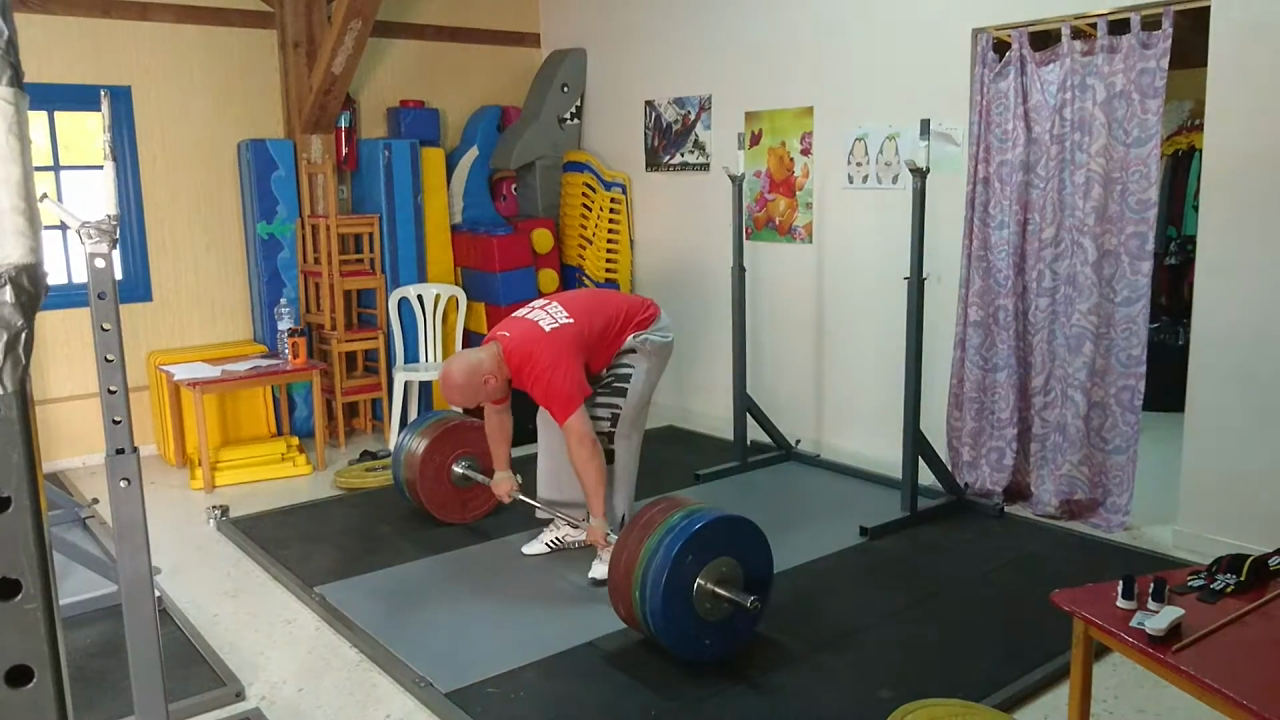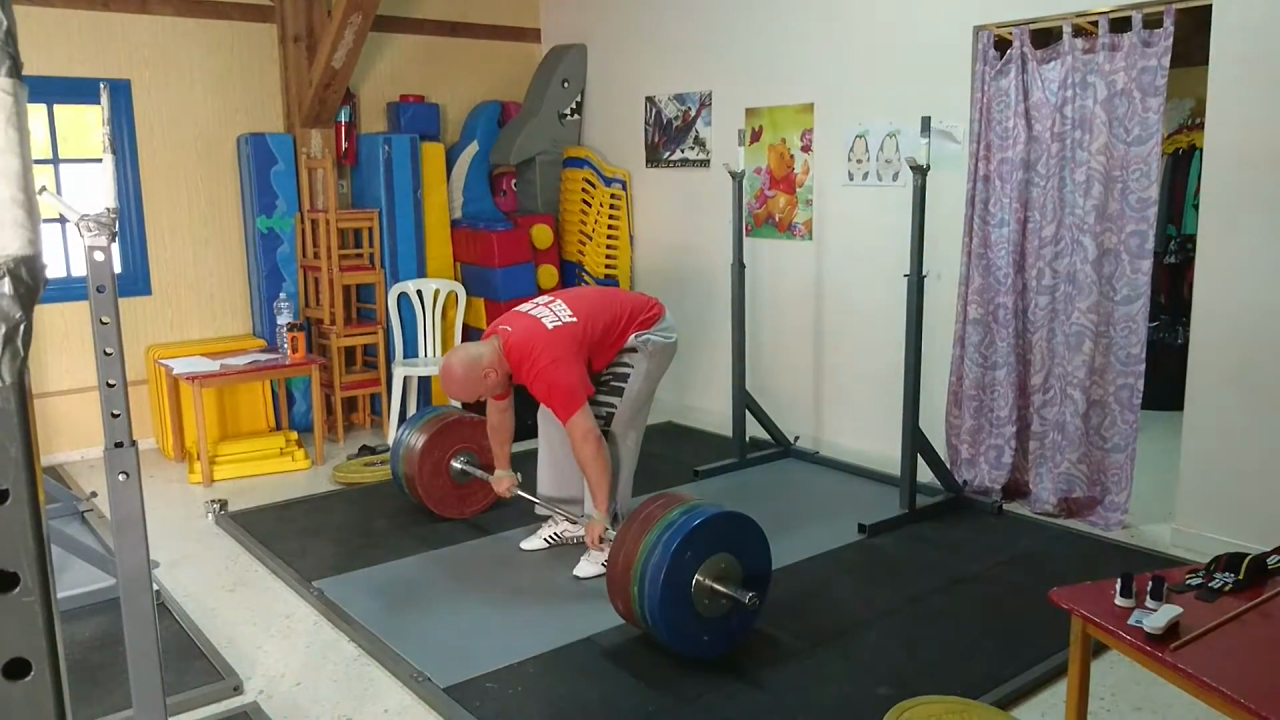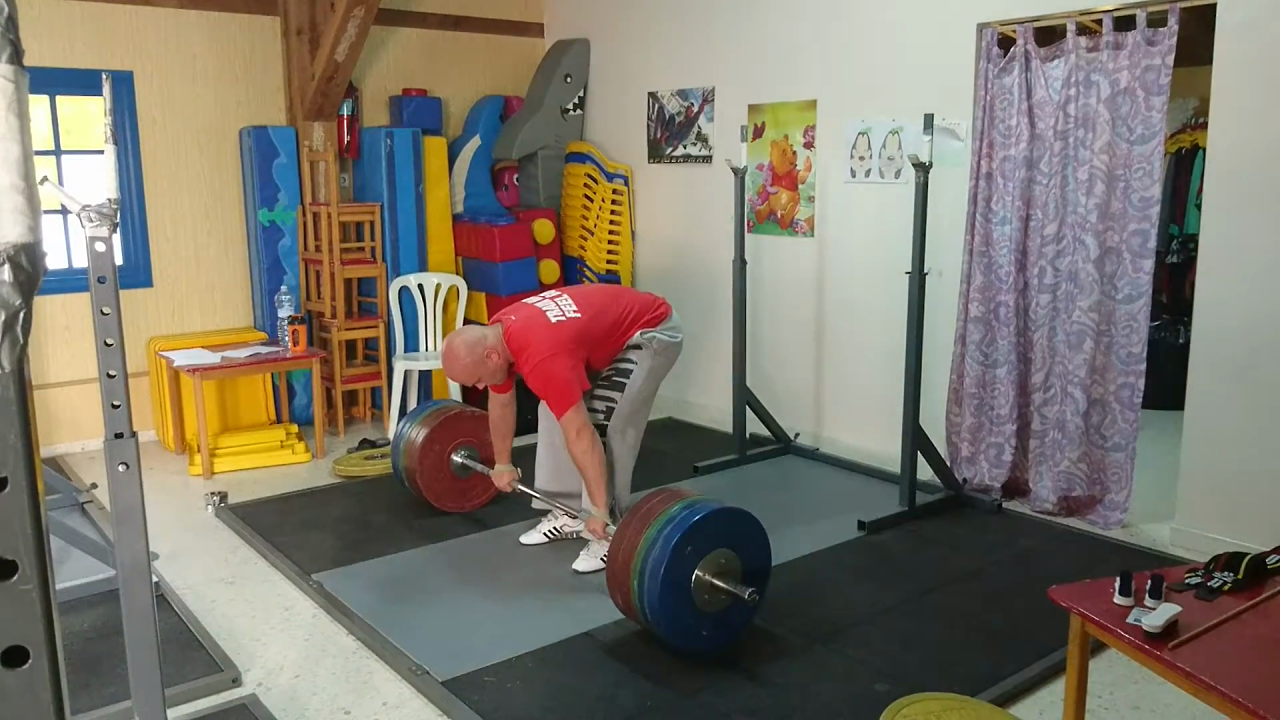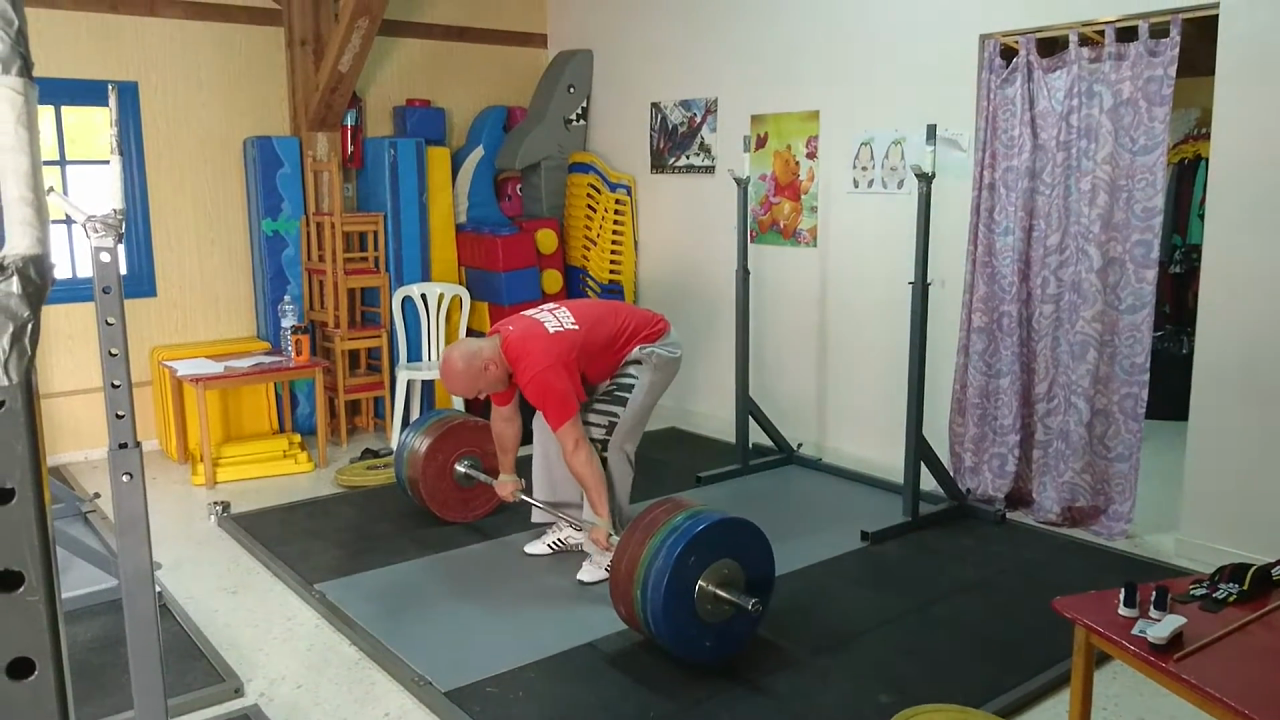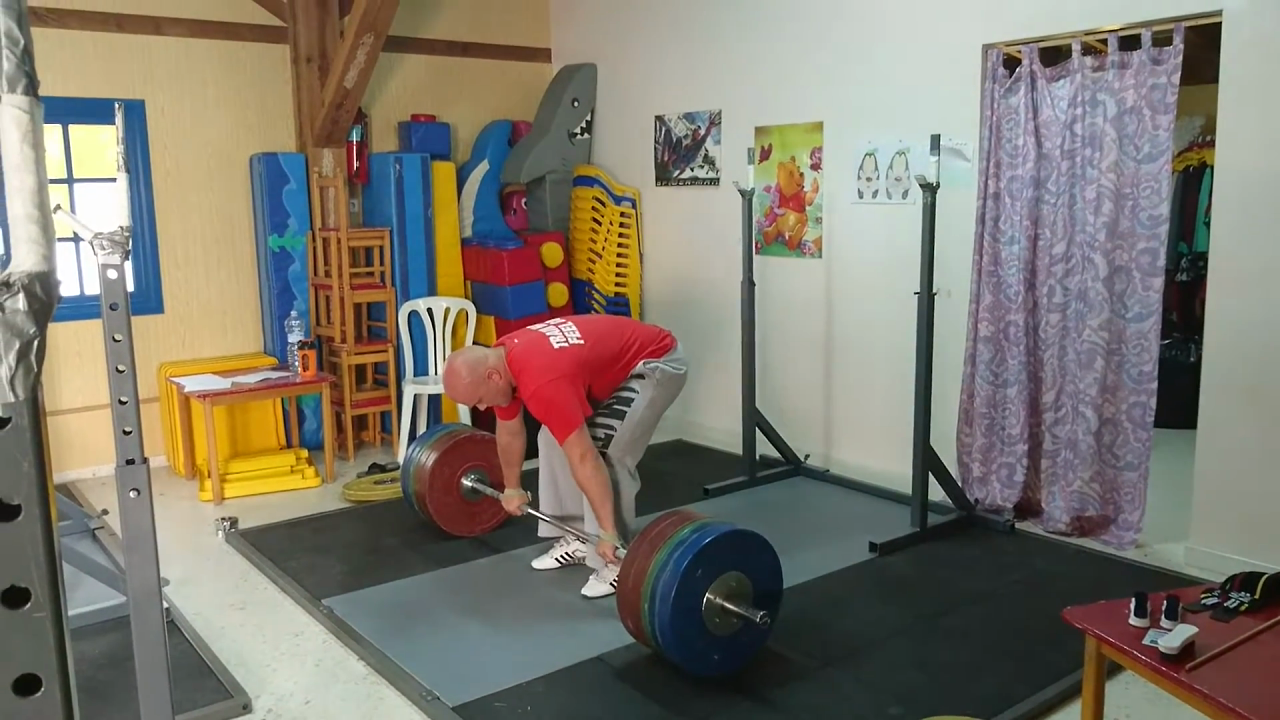
dt=1s
person 1, frame 1
left shoulder: (544, 367)
right shoulder: (489, 354)
left elbow: (583, 441)
right elbow: (497, 413)
left wrist: (597, 519)
right wrist: (501, 472)
left hip: (642, 332)
right hip: (600, 330)
left knee: (605, 430)
right knee: (553, 421)
left ankle: (612, 540)
right ankle: (570, 522)
person 1, frame 2
left shoulder: (545, 364)
right shoulder: (490, 346)
left elbow: (588, 438)
right elbow: (499, 409)
left wrist: (599, 515)
right wrist: (502, 469)
left hip: (646, 333)
right hip: (604, 325)
left knee: (605, 427)
right knee: (554, 418)
left ankle: (609, 538)
right ankle: (568, 519)
person 1, frame 3
left shoulder: (543, 358)
right shoulder: (495, 334)
left elbow: (581, 434)
right elbow: (501, 403)
left wrist: (600, 511)
right wrist: (503, 464)
left hip: (652, 332)
right hip: (611, 326)
left knee: (604, 424)
right knee: (556, 412)
left ankle: (608, 534)
right ankle: (568, 514)
person 1, frame 4
left shoulder: (539, 369)
right shoulder: (494, 347)
left elbow: (576, 446)
right elbow: (505, 418)
left wrist: (601, 519)
right wrist: (507, 474)
left hip: (650, 347)
right hip: (609, 344)
left knee: (601, 438)
right knee: (549, 426)
left ankle: (610, 547)
right ankle: (571, 525)
person 1, frame 5
left shoulder: (542, 382)
right shoulder: (500, 359)
left elbow: (584, 458)
right elbow: (510, 431)
left wrist: (607, 533)
right wrist: (512, 489)
left hip: (657, 363)
right hip: (615, 359)
left knee: (605, 451)
right knee: (554, 439)
left ankle: (617, 561)
right ankle: (579, 539)
